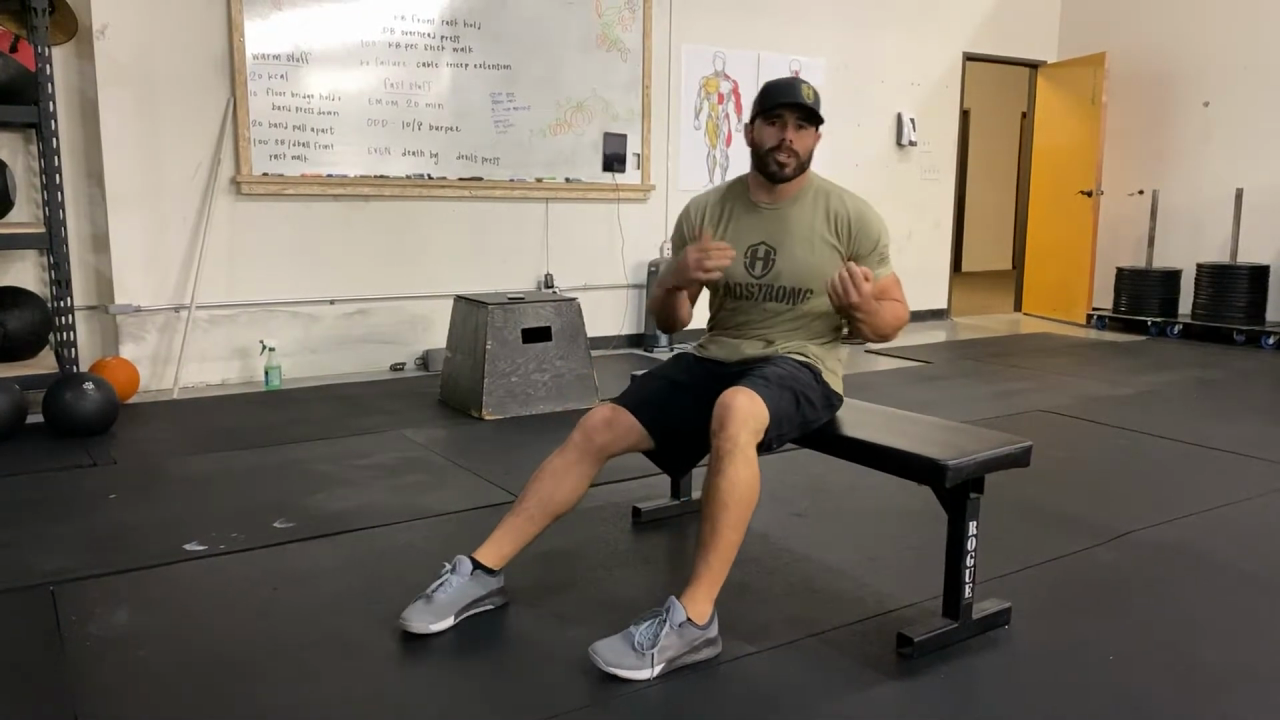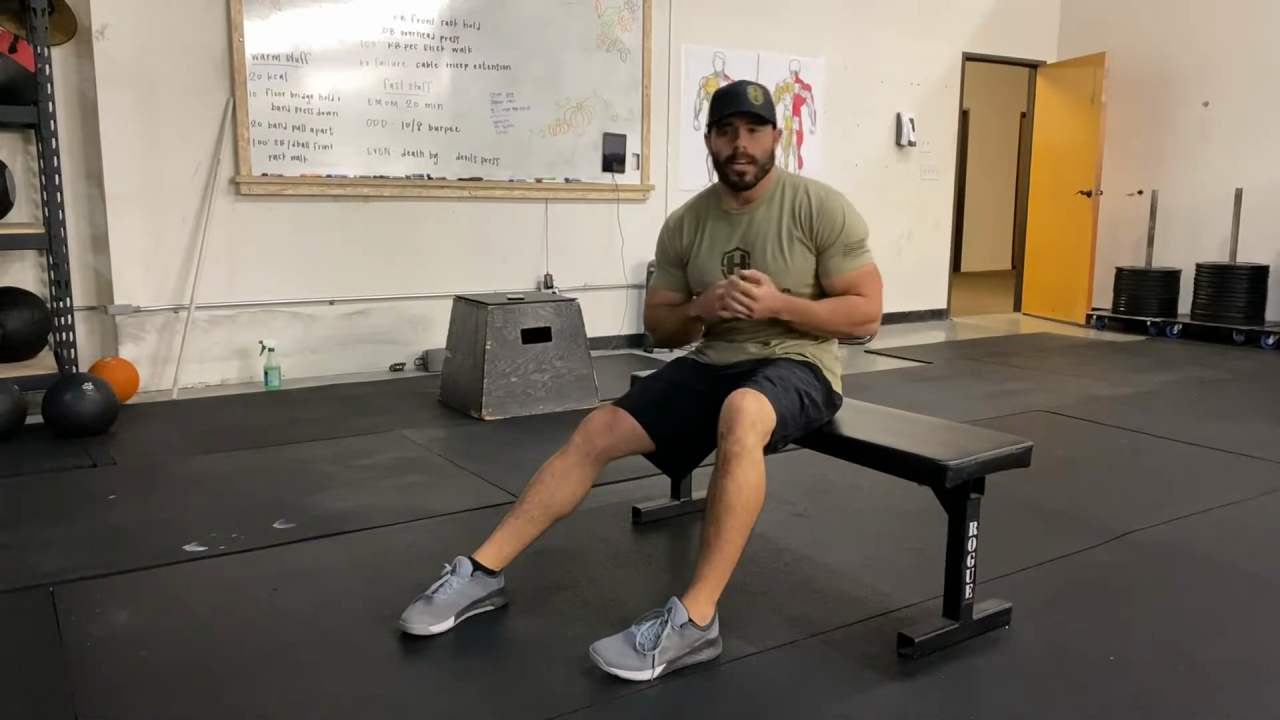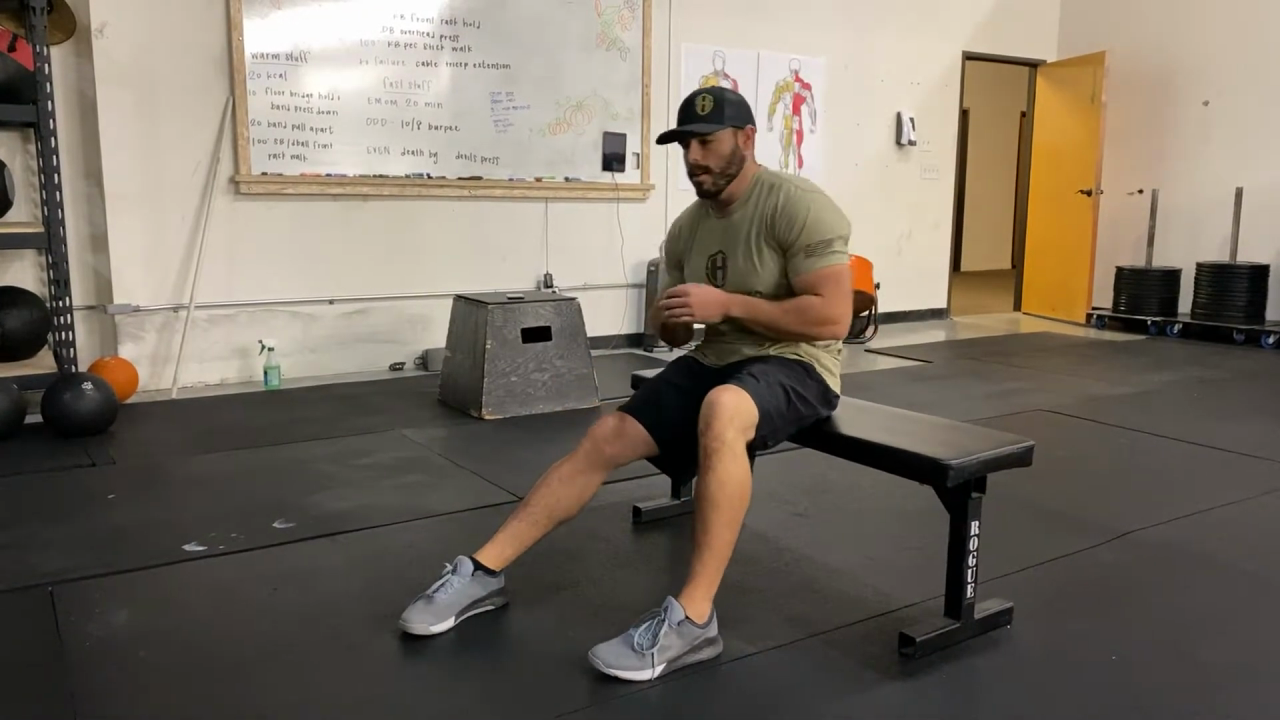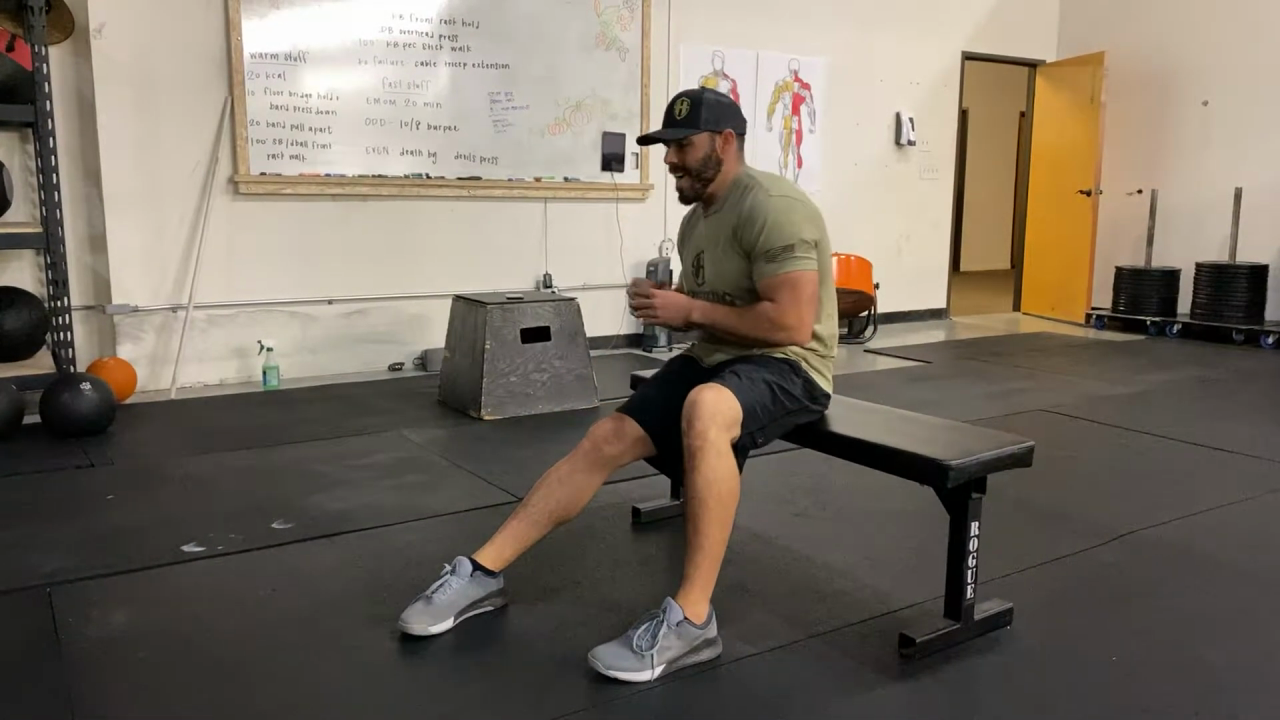
dt=0.3s
person 1, frame 1
left shoulder: (849, 216)
right shoulder: (705, 211)
left elbow: (893, 316)
right elbow: (665, 321)
left wrist: (861, 304)
right wrist: (679, 282)
left hip: (799, 367)
right hip: (715, 359)
left knee: (734, 413)
right knee: (598, 427)
left ankle: (693, 619)
right ankle: (481, 571)
person 1, frame 2
left shoulder: (822, 208)
right shoulder: (685, 224)
left elbow: (867, 313)
right elbow: (660, 326)
left wrist: (779, 305)
right wrist: (702, 309)
left hip: (795, 365)
right hip: (712, 361)
left knee: (740, 416)
right knee: (597, 432)
left ankle: (693, 619)
right ankle: (481, 573)
person 1, frame 3
left shoulder: (799, 206)
right shoulder: (688, 227)
left elbow: (831, 319)
right elbow: (672, 329)
left wrist: (725, 304)
right wrist: (675, 316)
left hip: (795, 366)
right hip: (716, 360)
left knee: (721, 411)
right knee: (605, 439)
left ankle: (692, 617)
right ankle: (481, 573)
person 1, frame 4
left shoulder: (772, 208)
right shoulder: (695, 221)
left elbow: (791, 325)
left wrist: (689, 309)
right wrist: (663, 305)
left hip: (787, 366)
right hip: (713, 361)
left knee: (705, 410)
right knee: (604, 440)
left ankle: (690, 619)
right ankle: (480, 573)
